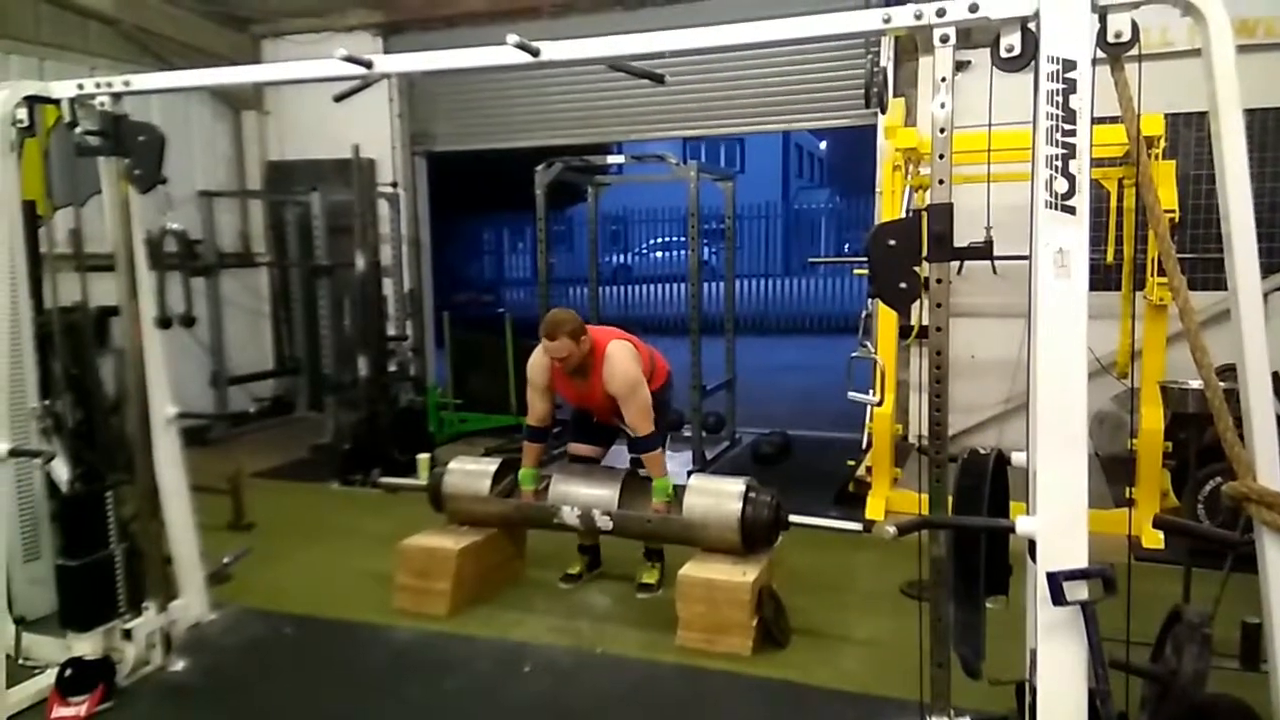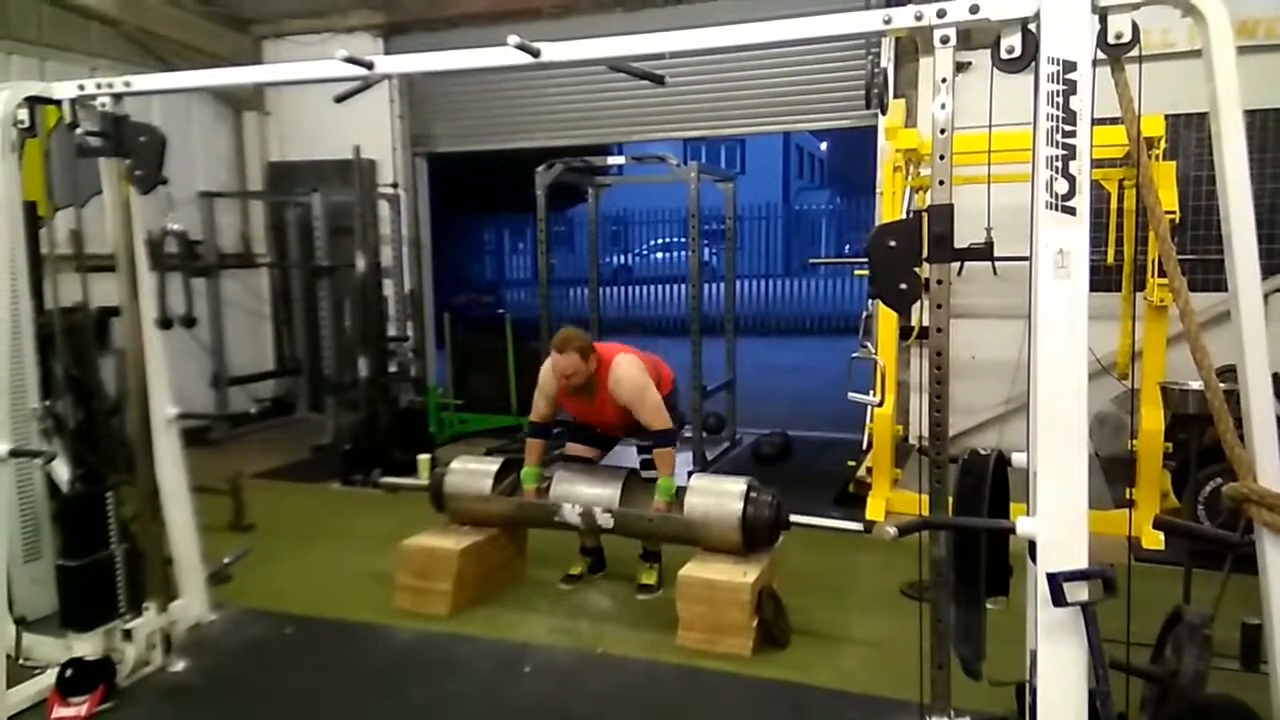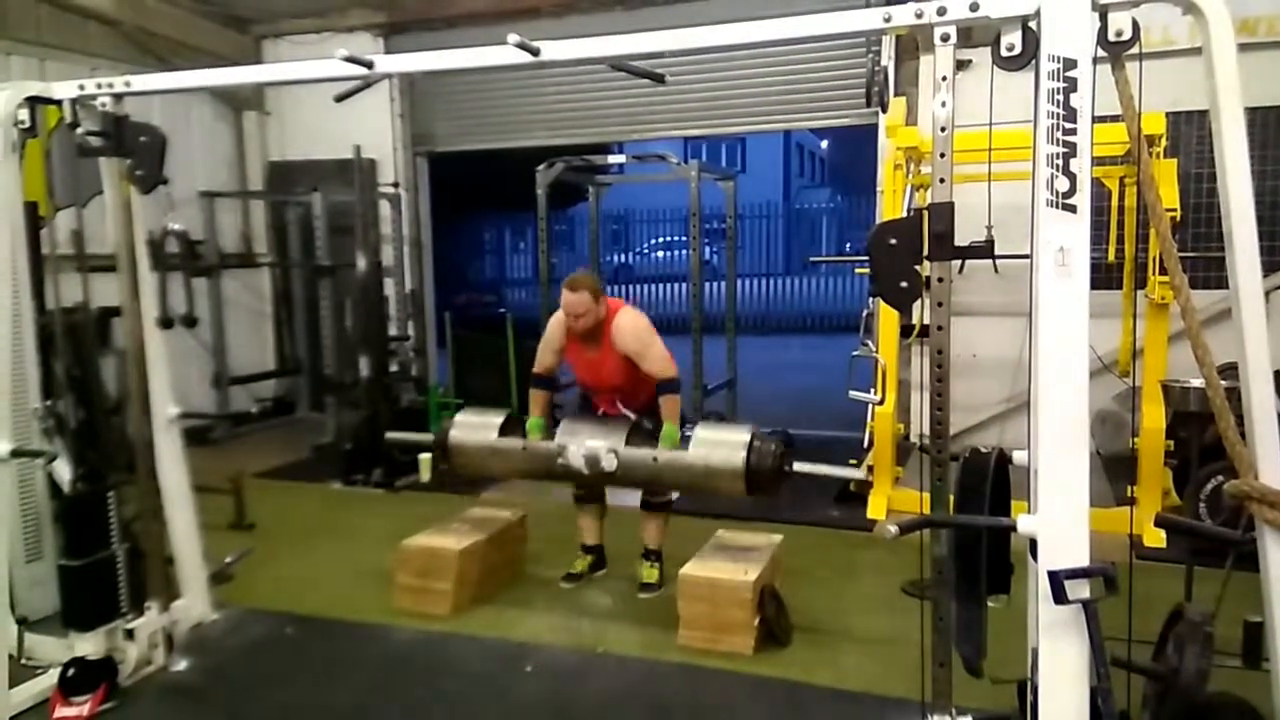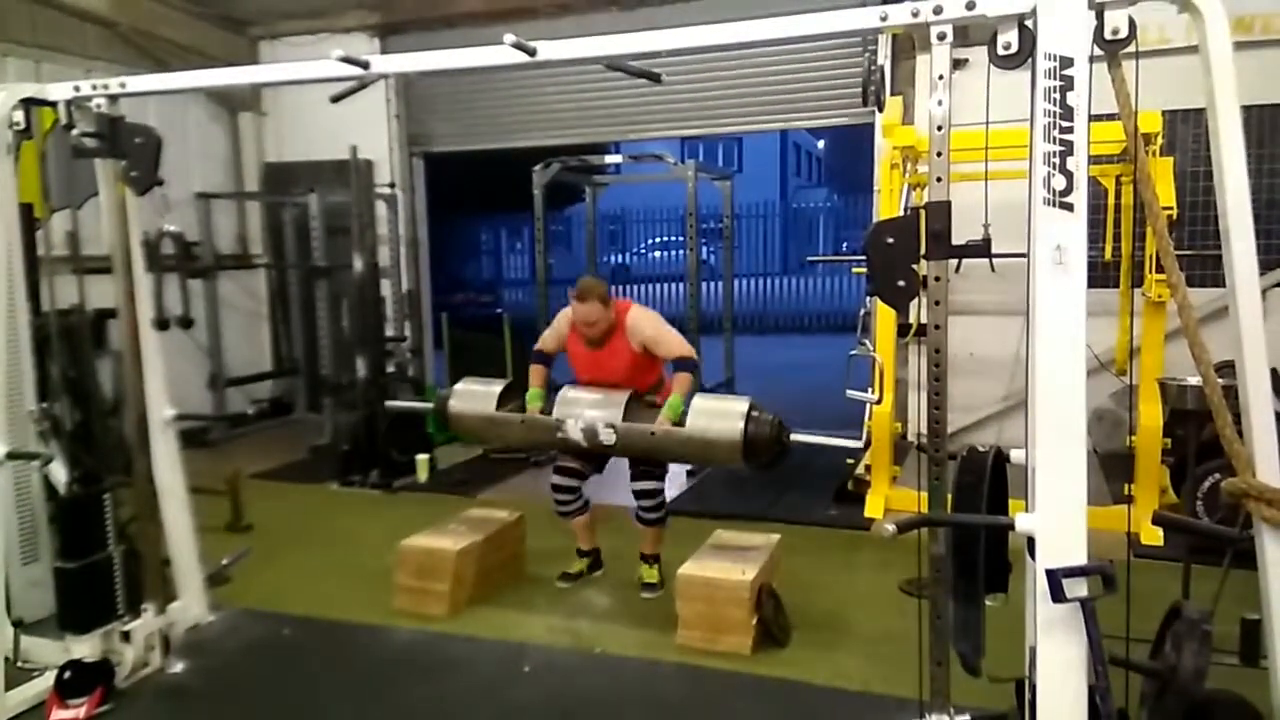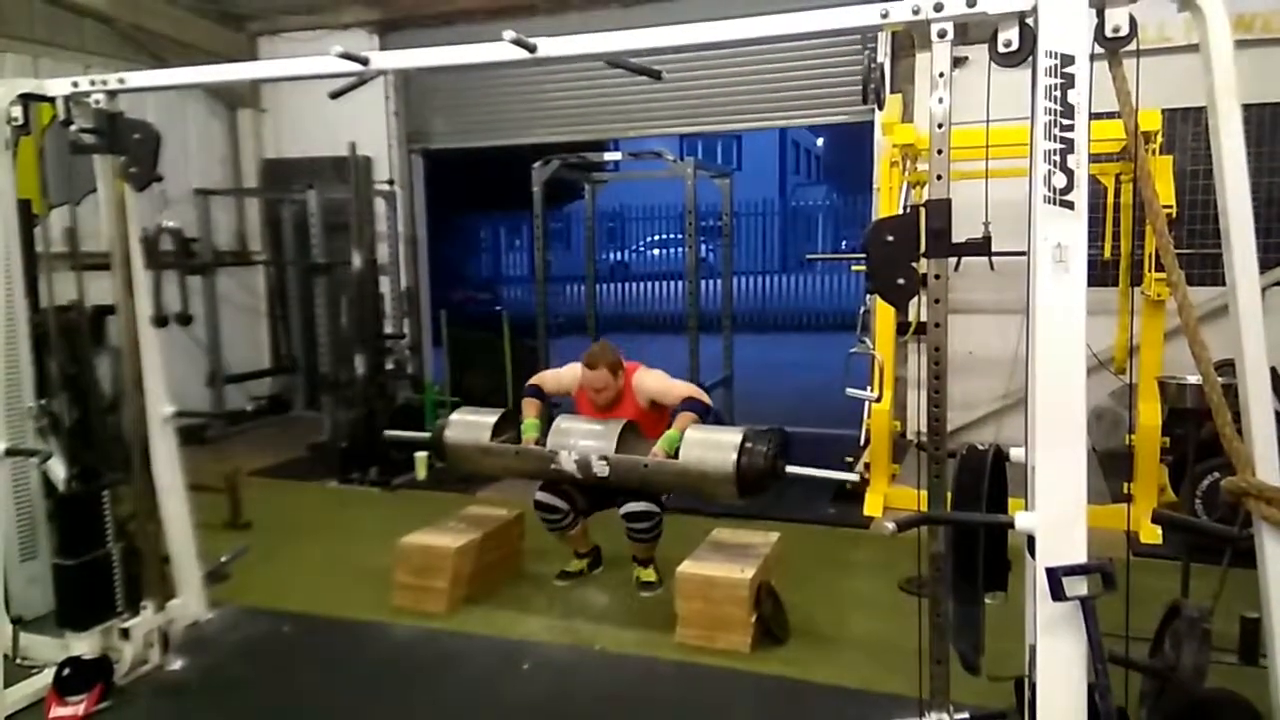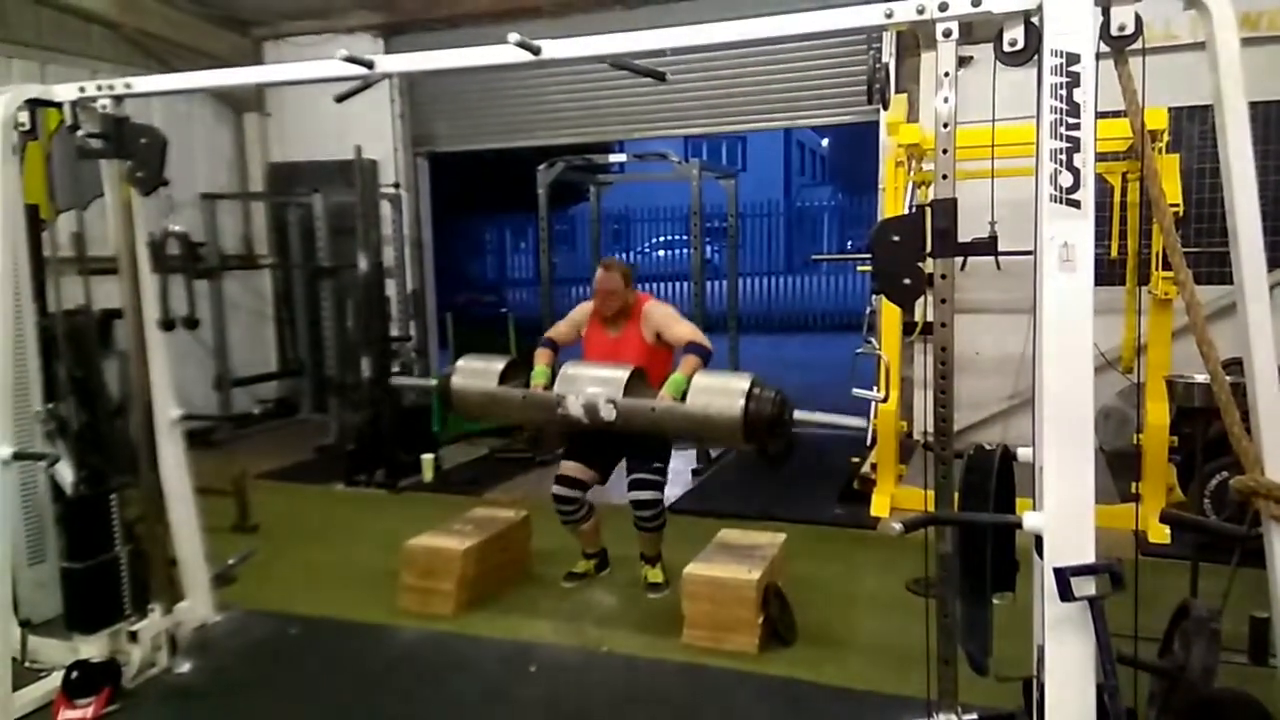
dt=0.5s
person 1, frame 1
left shoulder: (618, 362)
right shoulder: (540, 362)
left elbow: (644, 431)
right elbow: (537, 422)
left wrist: (661, 491)
right wrist: (528, 481)
left hip: (649, 390)
right hip: (592, 403)
left knee: (643, 477)
left ankle: (653, 558)
right ankle: (589, 554)
person 1, frame 2
left shoulder: (624, 373)
right shoulder: (550, 373)
left elbow: (663, 430)
right elbow: (539, 421)
left wrist: (665, 490)
right wrist: (530, 478)
left hip: (655, 400)
left knee: (652, 479)
left ankle: (651, 562)
right ankle: (591, 555)
person 1, frame 3
left shoulder: (628, 325)
right shoulder: (558, 326)
left elbow: (667, 379)
right elbow: (541, 375)
left wrist: (670, 439)
right wrist: (535, 429)
left hip: (646, 400)
right hip: (597, 401)
left ankle: (652, 561)
right ankle: (591, 556)
person 1, frame 4
left shoulder: (638, 321)
right shoulder: (566, 321)
left elbow: (686, 359)
right elbow: (542, 352)
left wrist: (672, 409)
right wrist: (535, 396)
left knee: (647, 488)
right knee: (563, 481)
left ankle: (650, 562)
right ankle: (588, 556)
person 1, frame 5
left shoulder: (644, 382)
right shoulder: (575, 376)
left elbow: (700, 401)
right elbow: (535, 385)
left wrist: (669, 441)
right wrist: (530, 425)
left knee: (638, 511)
right knee: (546, 500)
left ankle: (644, 563)
right ankle: (587, 555)
person 1, frame 6
left shoulder: (653, 313)
right shoulder: (585, 313)
left elbow: (699, 345)
right elbow: (551, 339)
left wrist: (675, 385)
right wrist: (540, 372)
left knee: (644, 496)
right knee: (565, 490)
left ankle: (652, 562)
right ankle: (594, 557)
